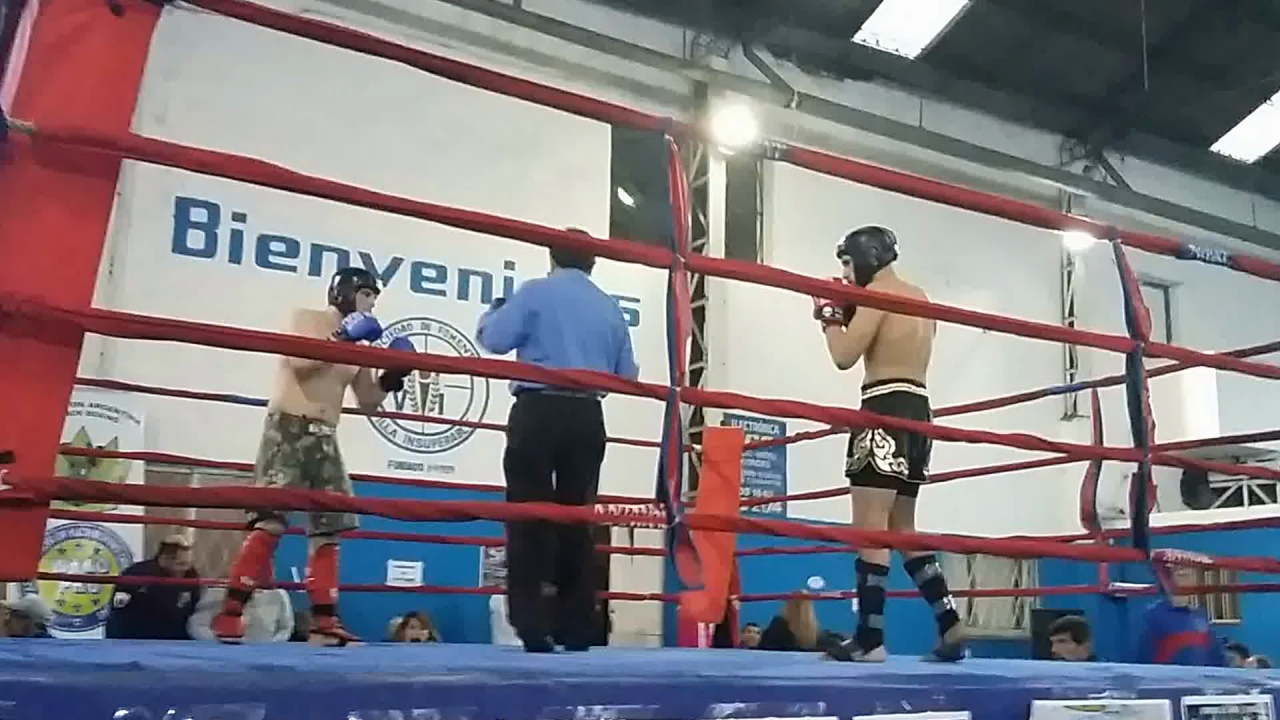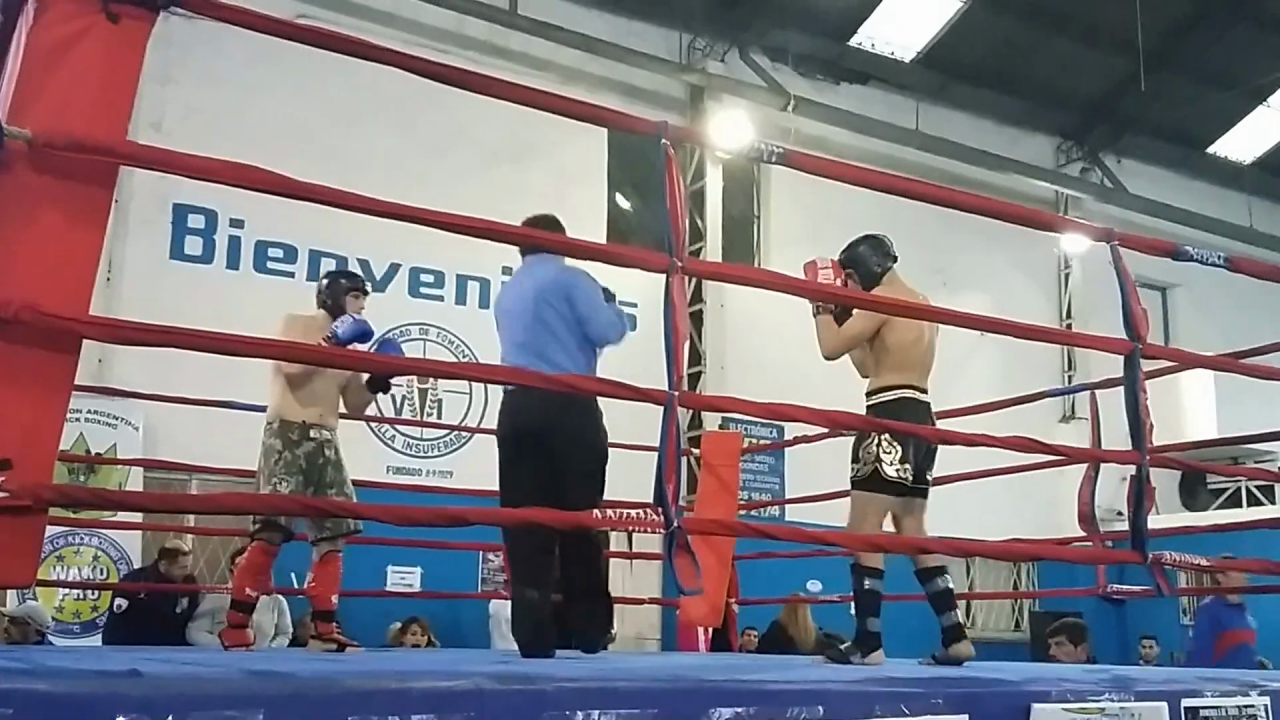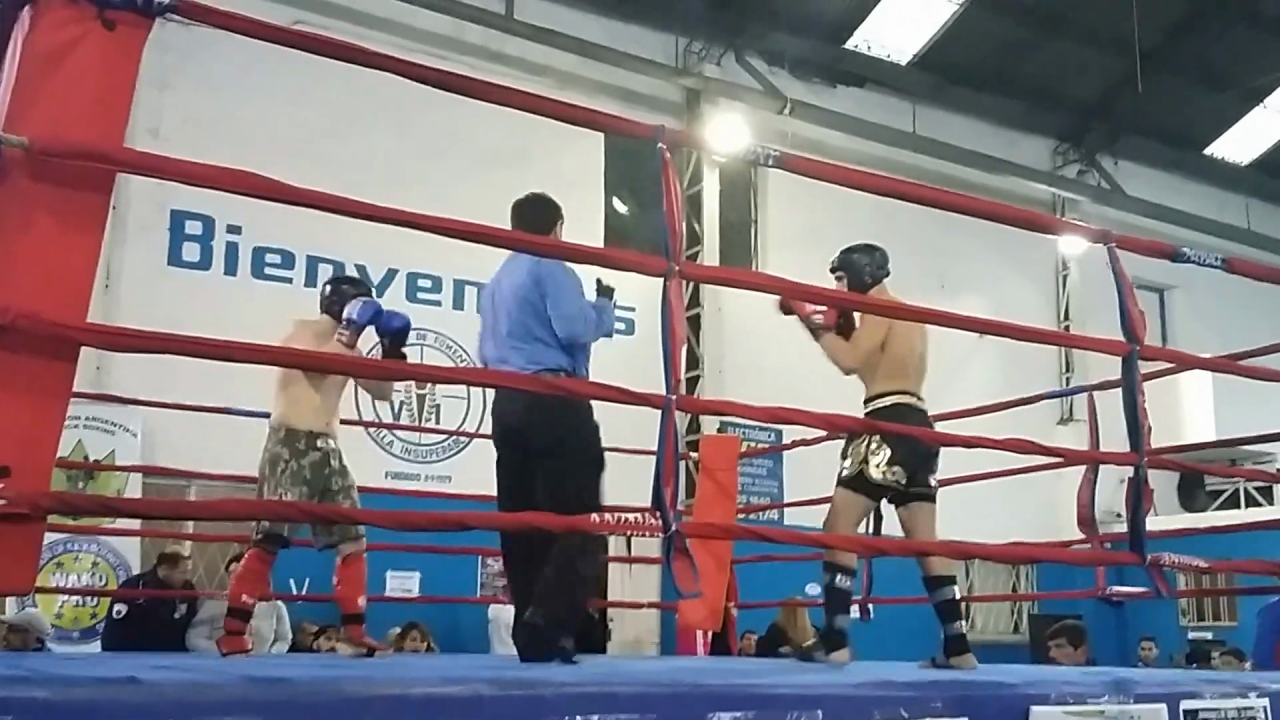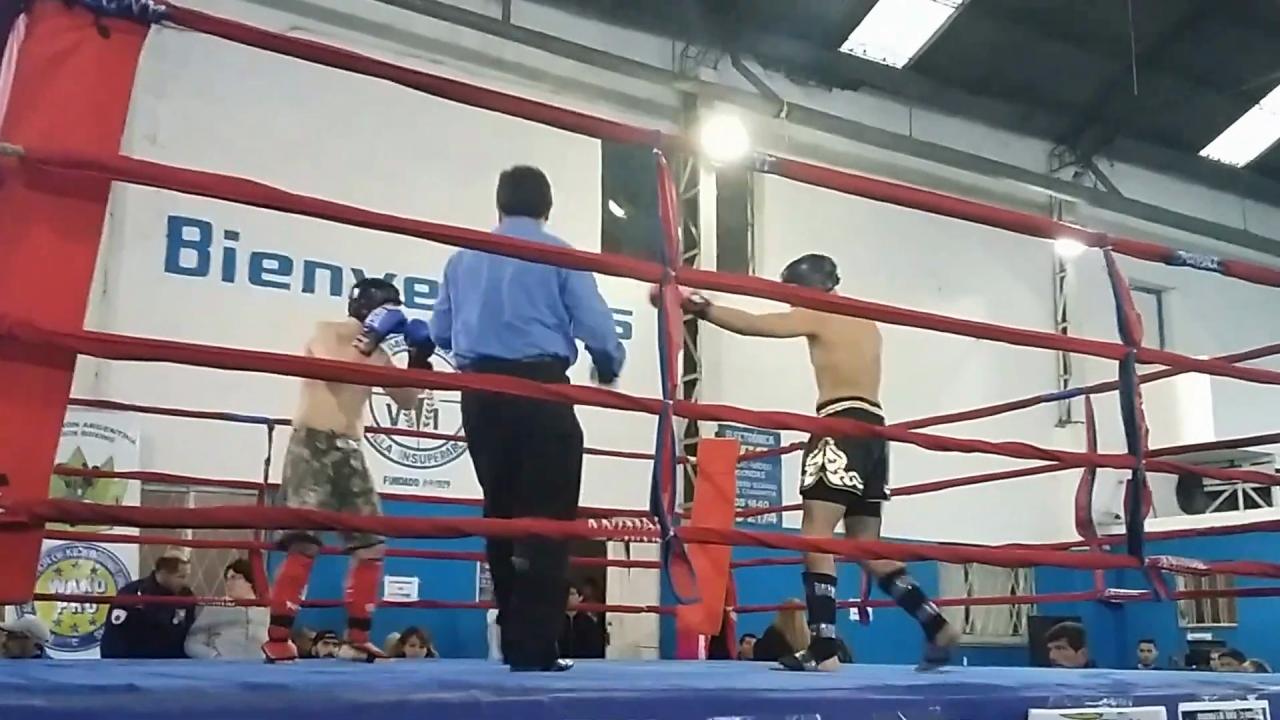
dt=0.3s
person 1, frame 1
left shoulder: (533, 293)
right shoulder: (609, 309)
left elbow: (492, 339)
right elbow: (626, 372)
left wrist: (499, 309)
left hip: (535, 414)
right hip: (586, 417)
left knee: (528, 520)
right knee: (575, 521)
left ankle: (534, 624)
right ankle: (577, 629)
person 1, frame 2
left shoulder: (508, 293)
right shoulder: (571, 279)
right elbow: (608, 330)
right wrist: (608, 304)
left hip: (517, 407)
right hip: (570, 406)
left knee: (526, 525)
right knee: (581, 519)
left ankle: (533, 634)
right ankle: (591, 628)
person 1, frame 3
left shoulder: (495, 283)
right shoulder: (551, 270)
right elbow: (578, 329)
right wrist: (604, 304)
left hip: (507, 405)
right hip: (554, 403)
right knee: (574, 516)
left ankle: (531, 633)
right ankle: (551, 623)
person 1, frame 4
left shoulder: (462, 260)
right shoulder: (559, 256)
left elbow: (440, 332)
right elbow: (597, 329)
right wrist: (609, 365)
left hip: (481, 393)
right hip: (539, 391)
left knee: (502, 515)
right knee: (545, 518)
left ankle: (516, 638)
right ankle: (532, 647)
person 2, frame 1
left shoulder: (877, 294)
right shoulder: (917, 297)
left elbow: (845, 357)
left wrist: (828, 314)
right wrist: (848, 315)
left hip: (886, 411)
right hip: (917, 412)
left knee: (870, 529)
right knee: (901, 529)
left ankle: (869, 639)
right ankle: (949, 624)
person 2, frame 2
left shoulder: (883, 298)
right shoulder: (920, 302)
left elbow: (831, 348)
left wrist: (822, 303)
right wrist: (841, 310)
left hip: (891, 418)
right hip: (919, 417)
left knee: (862, 531)
right knee: (913, 532)
left ankle: (868, 642)
right ankle: (955, 636)
person 2, frame 3
left shoulder: (879, 310)
right shoulder: (903, 315)
left elbow: (849, 362)
left wrist: (814, 321)
right wrist: (839, 323)
left hip: (888, 425)
right hip: (916, 425)
left knee: (840, 527)
right knee: (924, 541)
left ankle: (833, 640)
right ankle: (957, 647)
person 2, frame 4
left shoulder: (817, 314)
right shoulder: (865, 321)
left elbow: (748, 324)
left wrist: (695, 303)
left hip: (841, 430)
right hip: (871, 431)
left knee: (816, 540)
left ankle: (822, 649)
right ankle: (937, 626)
person 3, frame 1
left shoulder: (359, 345)
right shoulder: (305, 318)
left elbow: (368, 401)
right elbow: (298, 360)
left wrist: (392, 377)
right wrist: (342, 338)
left hip: (325, 440)
right hip: (288, 429)
left knee: (328, 532)
right knee: (270, 523)
left ankle: (325, 624)
right ankle: (230, 614)
person 3, frame 2
left shoulder: (350, 347)
right shoulder: (296, 324)
left elbow: (355, 406)
right elbow: (290, 367)
left wrist: (378, 380)
right wrist: (332, 342)
left hip: (326, 445)
right hip: (288, 437)
left knee: (332, 539)
right knee: (272, 531)
left ankle: (324, 629)
right ankle: (236, 625)
person 3, frame 3
left shoulder: (351, 350)
right shoulder: (302, 329)
left elbow: (382, 392)
left wrist: (393, 348)
right wrist: (351, 329)
left hip: (328, 450)
right hip: (292, 444)
left knee: (352, 542)
right knee: (270, 541)
left ankle: (355, 634)
right ankle: (234, 633)
person 3, frame 4
left shoulder: (378, 355)
right shoulder: (327, 332)
left elbow: (407, 401)
left wrist: (419, 359)
right wrist: (371, 337)
left hip: (350, 452)
right hip: (314, 445)
left knee: (370, 547)
right knee: (305, 544)
left ankle: (358, 640)
right ankle: (277, 638)
